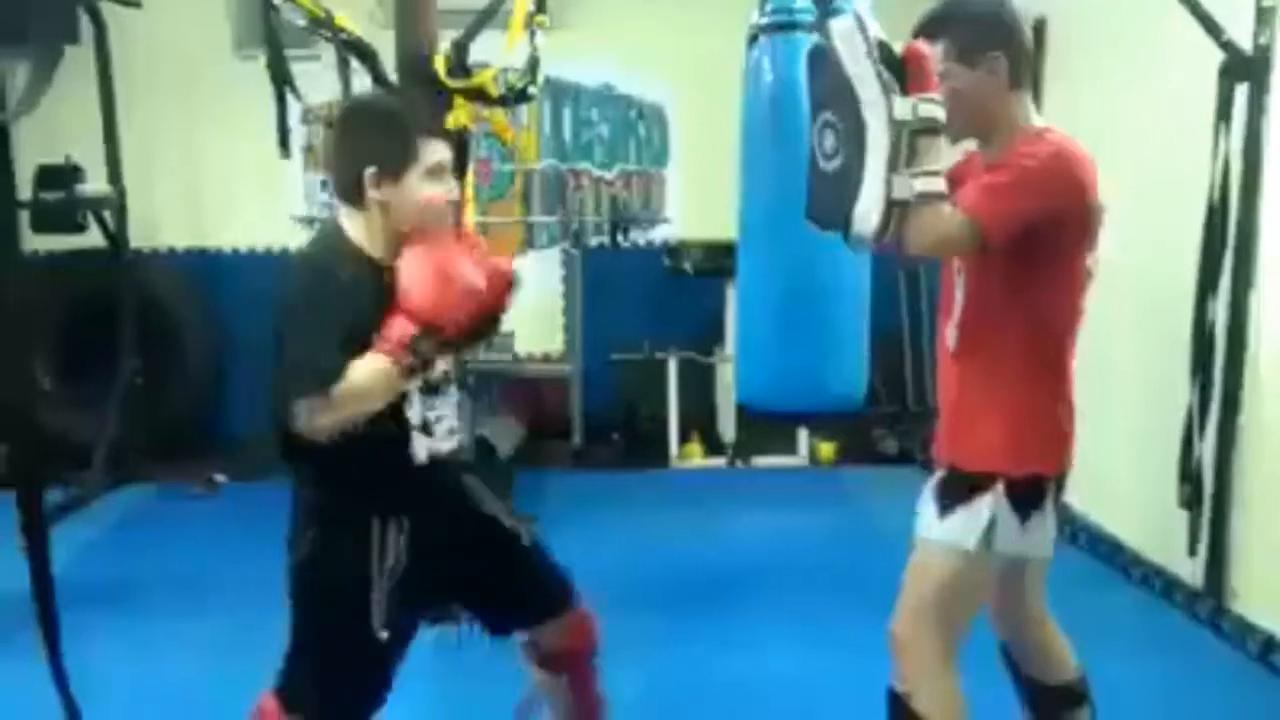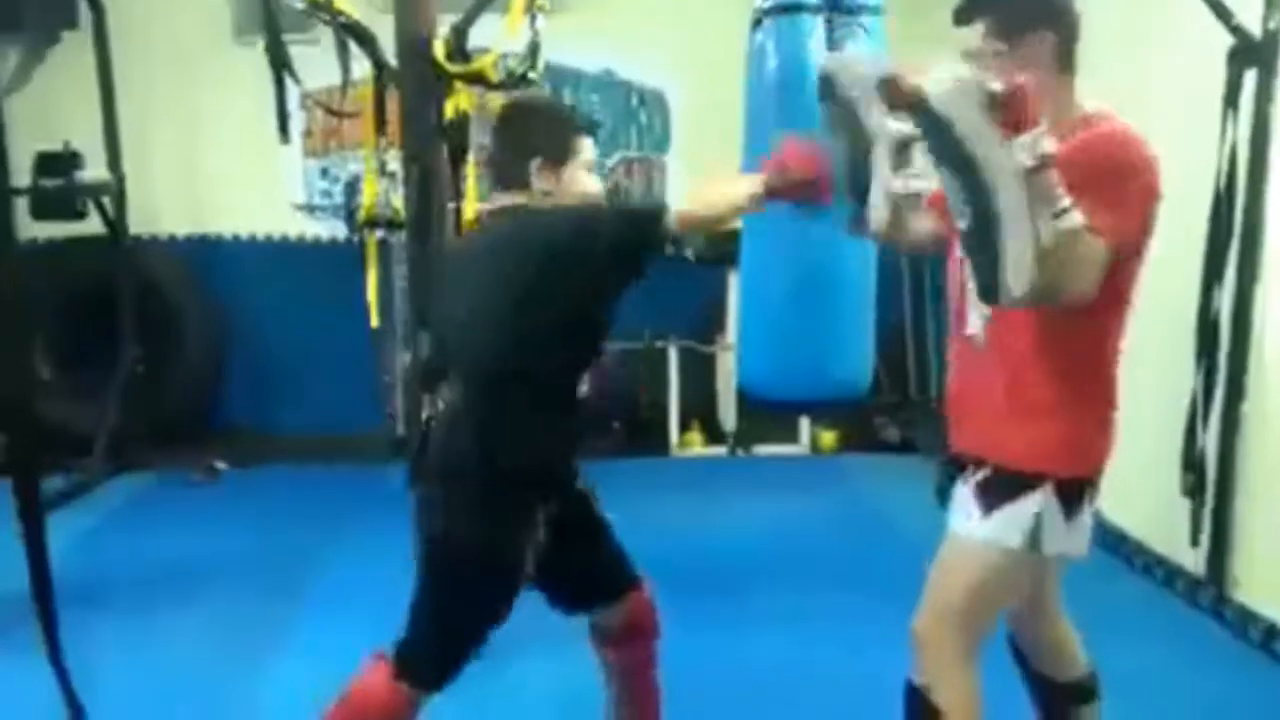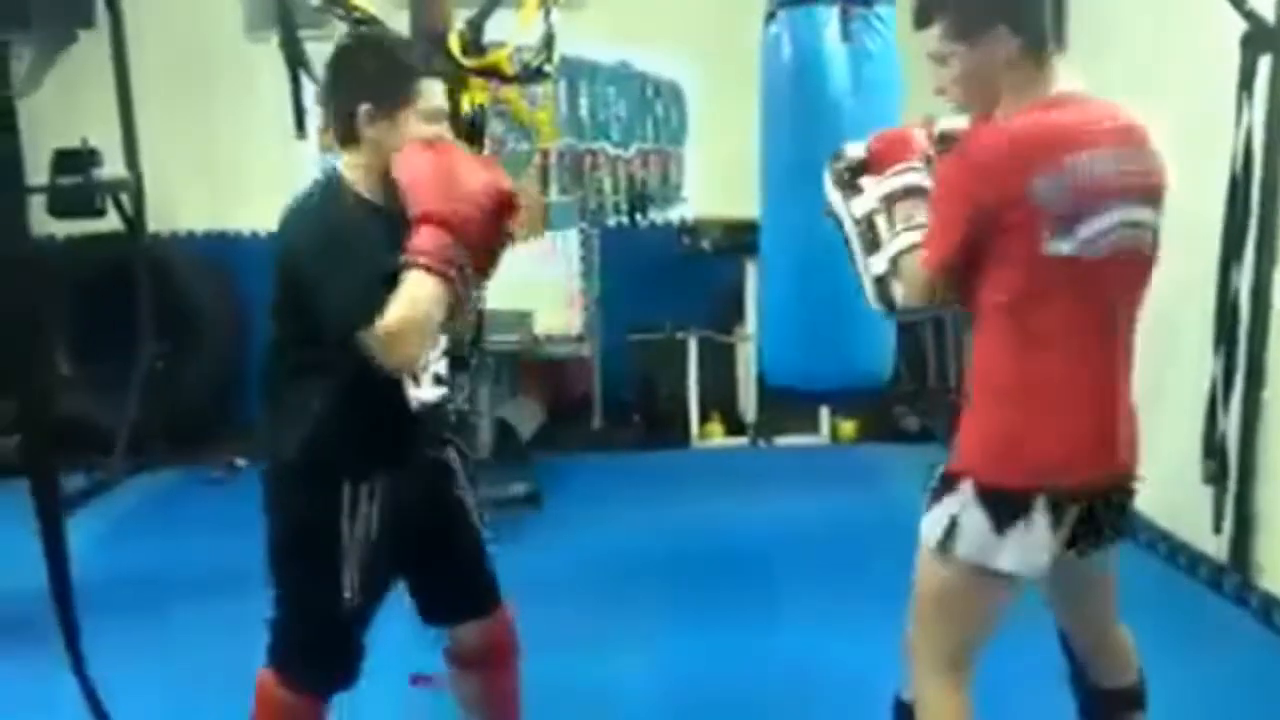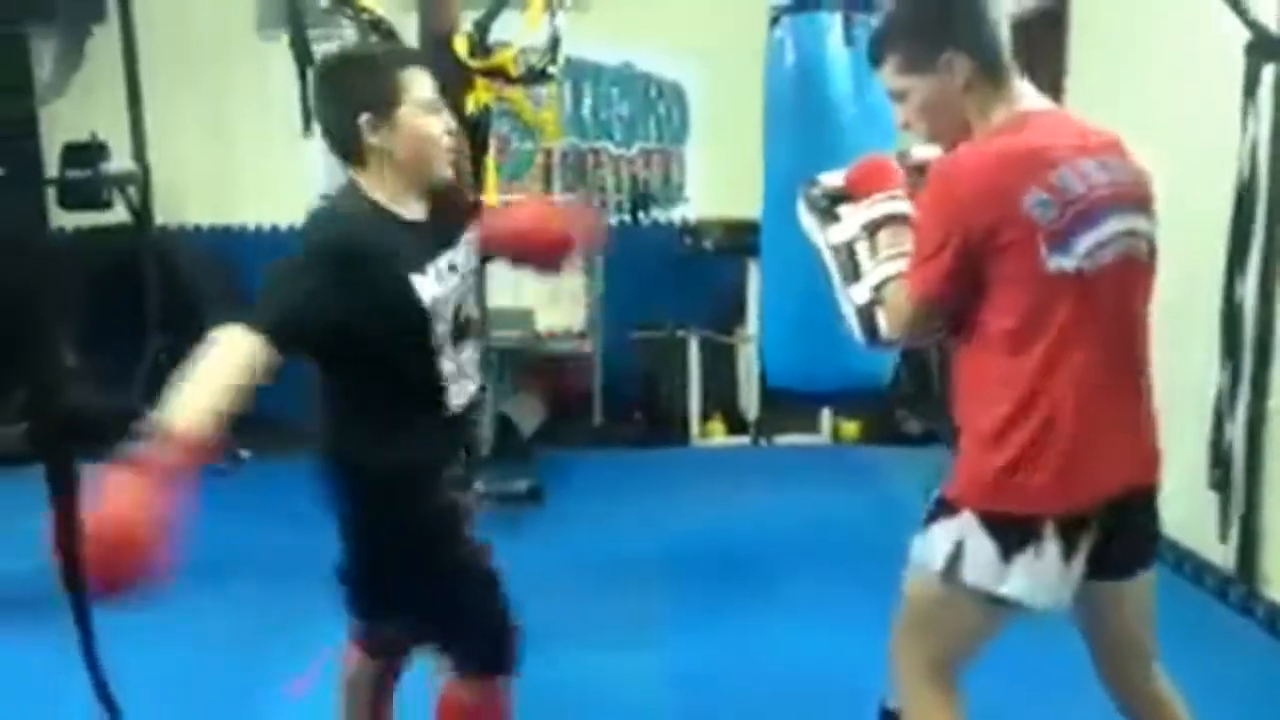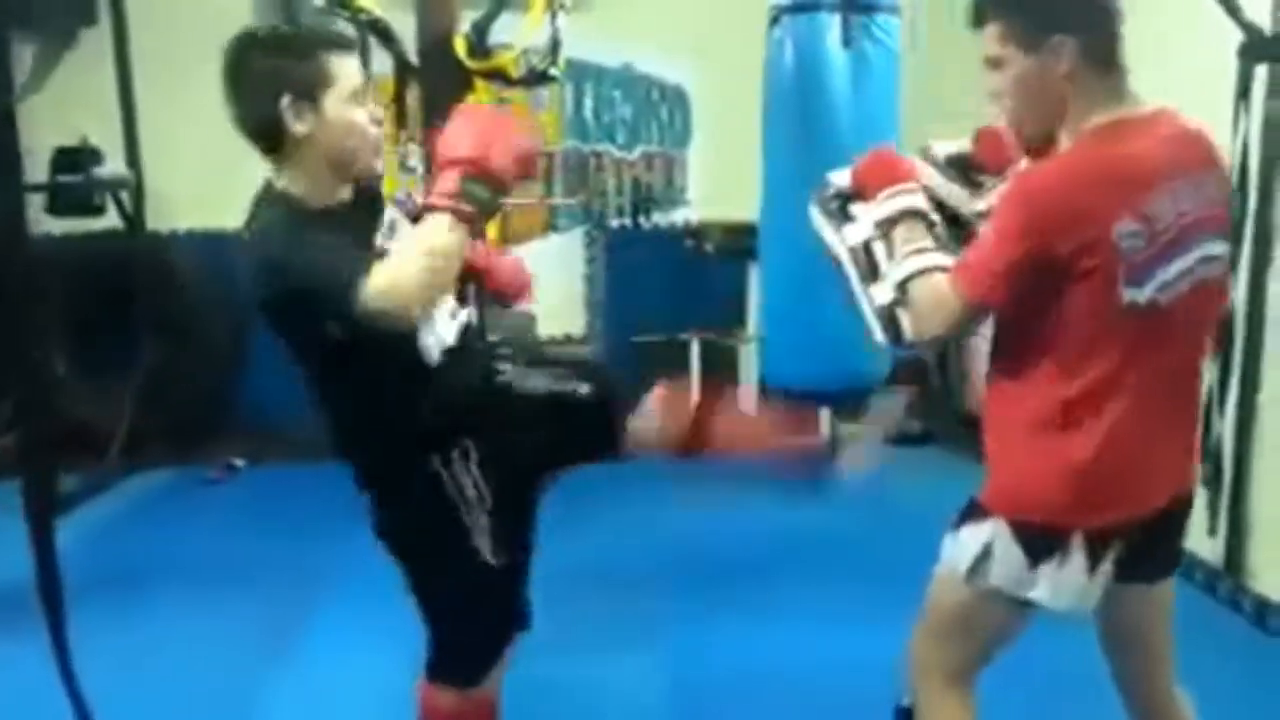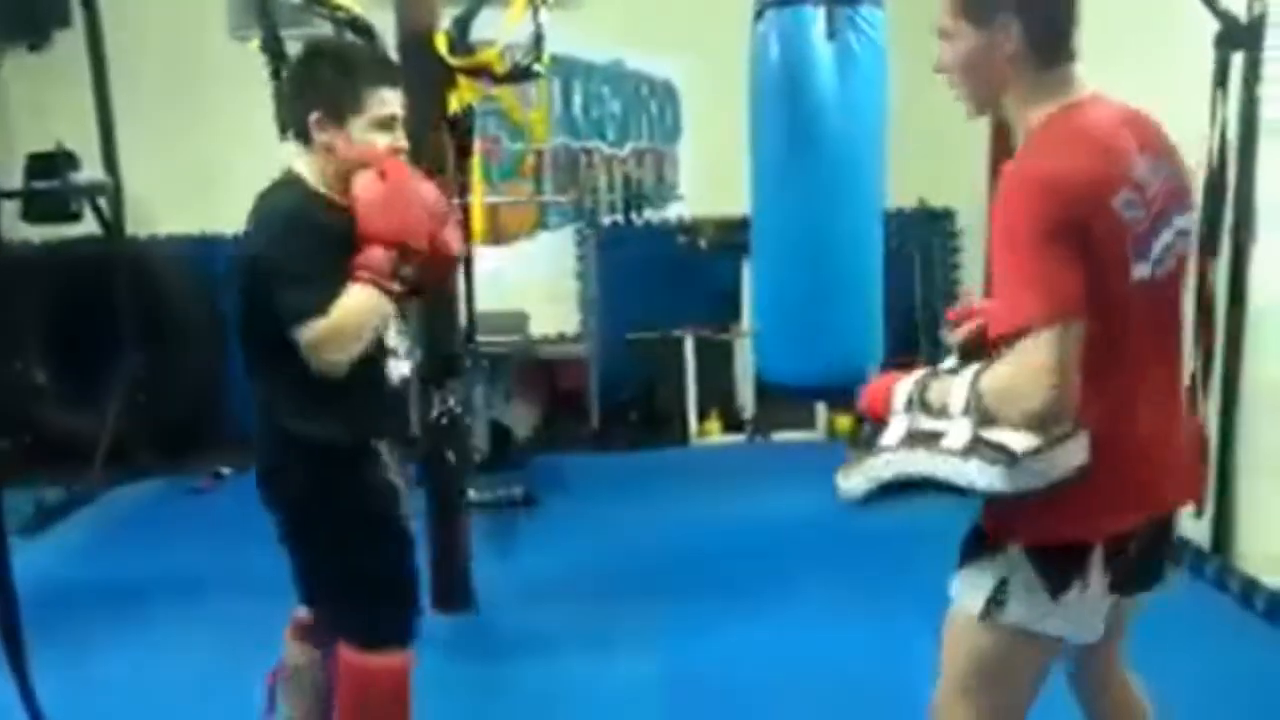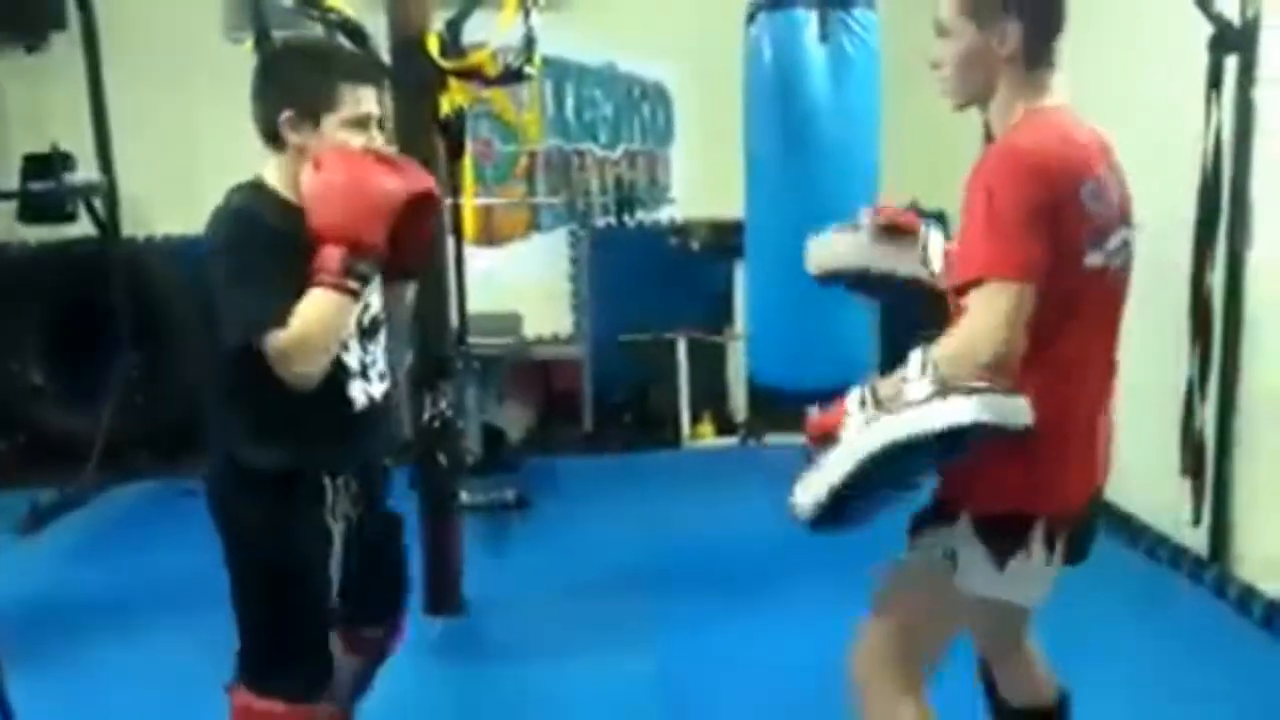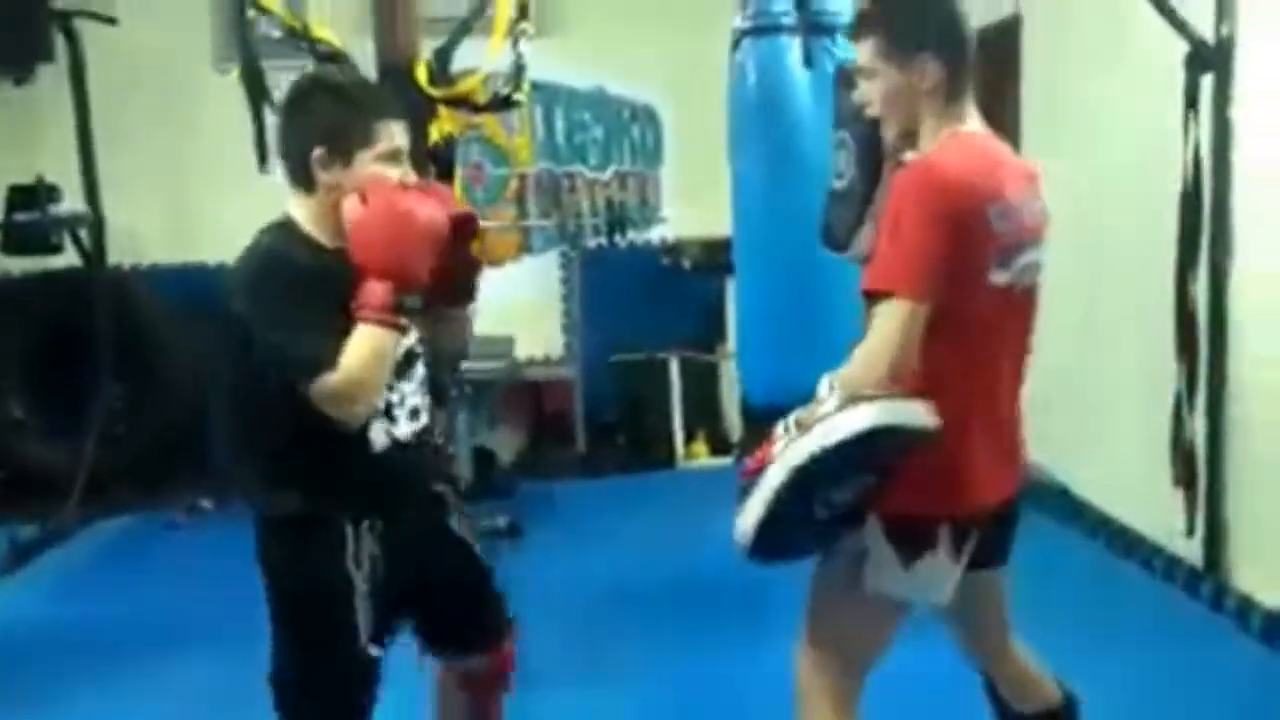
dt=0.5s
person 1, frame 1
left shoulder: (1047, 165)
right shoulder: (985, 168)
left elbow: (929, 239)
right elbow: (889, 231)
left hip: (1006, 448)
right hip: (989, 437)
left knee: (917, 637)
right knee: (1017, 618)
person 1, frame 2
left shoulder: (1113, 154)
right shoulder: (995, 156)
left elbow: (1067, 284)
right elbow: (912, 232)
left wrist: (1023, 157)
right wrist: (887, 137)
left hip: (1043, 443)
right hip: (994, 432)
left knee: (940, 635)
right knee: (1030, 609)
person 1, frame 3
left shoulder: (988, 154)
right shoulder: (1134, 145)
left elbow: (918, 291)
left hip: (1013, 454)
right hip: (1105, 442)
left knee: (934, 658)
right knee: (1093, 624)
person 1, frame 4
left shoulder: (970, 175)
right shoulder: (1115, 157)
left elbow: (901, 323)
left wrist: (882, 214)
left hip: (1021, 480)
right hip: (1125, 468)
person 1, frame 5
left shoulder: (1057, 189)
right shoulder: (1200, 159)
left elbow: (936, 317)
left wrist: (900, 203)
left hip: (1051, 493)
right hip: (1158, 482)
person 1, frame 6
left shoulder: (1041, 179)
right shoulder: (1143, 137)
left elbow: (1041, 394)
left wrist: (935, 392)
right wrist: (1011, 319)
left hip: (1067, 503)
right hip: (1148, 479)
person 1, frame 7
left shoulder: (1018, 161)
right shoulder: (1084, 149)
left elbow: (990, 346)
left wrist: (877, 398)
right wrist: (931, 253)
left hip: (1011, 477)
right hip: (1059, 462)
right knee: (1002, 641)
person 1, frame 8
left shoulder: (929, 181)
right shoulder: (1013, 176)
left elbow: (889, 358)
right elbow: (872, 250)
left wrist: (800, 433)
right wrist: (878, 170)
left hip: (920, 481)
right hip: (988, 468)
right knee: (993, 648)
person 2, frame 1
left shoulder: (409, 261)
right shoulder: (324, 281)
right elbow: (319, 416)
right wrist: (408, 335)
left hip: (443, 492)
right hip: (361, 522)
left knee: (564, 628)
person 2, frame 2
left shoulder: (472, 253)
right shoulder: (559, 236)
right elbow: (692, 215)
right wrist: (773, 178)
left hip: (532, 481)
right hip: (489, 492)
left knee: (627, 613)
right knee: (419, 666)
person 2, frame 3
left shoulder: (399, 204)
right shoulder: (323, 225)
left elbow: (444, 311)
right elbow: (395, 344)
left wrist: (473, 239)
right wrist: (440, 236)
left hip: (420, 461)
right hip: (337, 482)
left knee: (484, 630)
right knee: (311, 662)
person 2, frame 4
left shoulder: (429, 210)
right shoulder: (344, 242)
right elbow: (243, 345)
left wrist: (513, 233)
right wrist: (164, 455)
left hip: (424, 466)
right hip: (398, 478)
left knee: (391, 629)
right knee: (486, 648)
person 2, frame 5
left shoulder: (358, 193)
right shoulder: (284, 248)
right elbow: (398, 300)
left wrist: (468, 261)
right wrist: (459, 188)
left hip: (484, 386)
right hip: (427, 453)
left knee: (634, 417)
right knee: (470, 638)
person 2, frame 6
left shoulder: (341, 206)
right shoulder: (287, 223)
left elbow: (368, 319)
right elbow: (330, 348)
left wrist: (418, 254)
right wrist: (388, 253)
left hip: (335, 448)
right hip: (324, 456)
left knee: (327, 609)
right knee: (381, 620)
person 2, frame 7
left shoulder: (333, 208)
right shoulder: (246, 228)
left elbow: (376, 323)
right elbow: (297, 359)
left wrist: (398, 246)
right wrist: (349, 252)
left hip: (350, 468)
right hip: (281, 490)
left knee: (376, 619)
person 2, frame 8
left shoulder: (375, 242)
right shoulder: (273, 272)
right elbow: (346, 399)
left wrist: (450, 272)
right wrist: (389, 287)
left hip: (409, 499)
right hip: (326, 531)
left knee: (483, 650)
